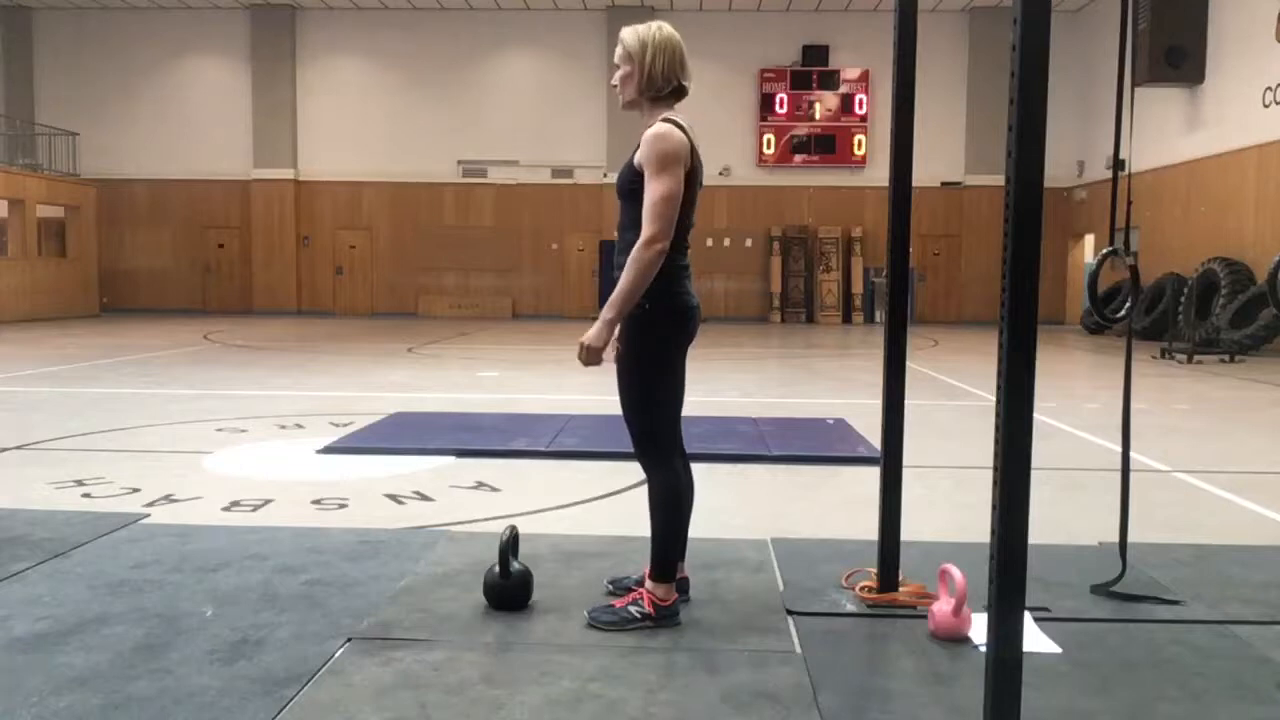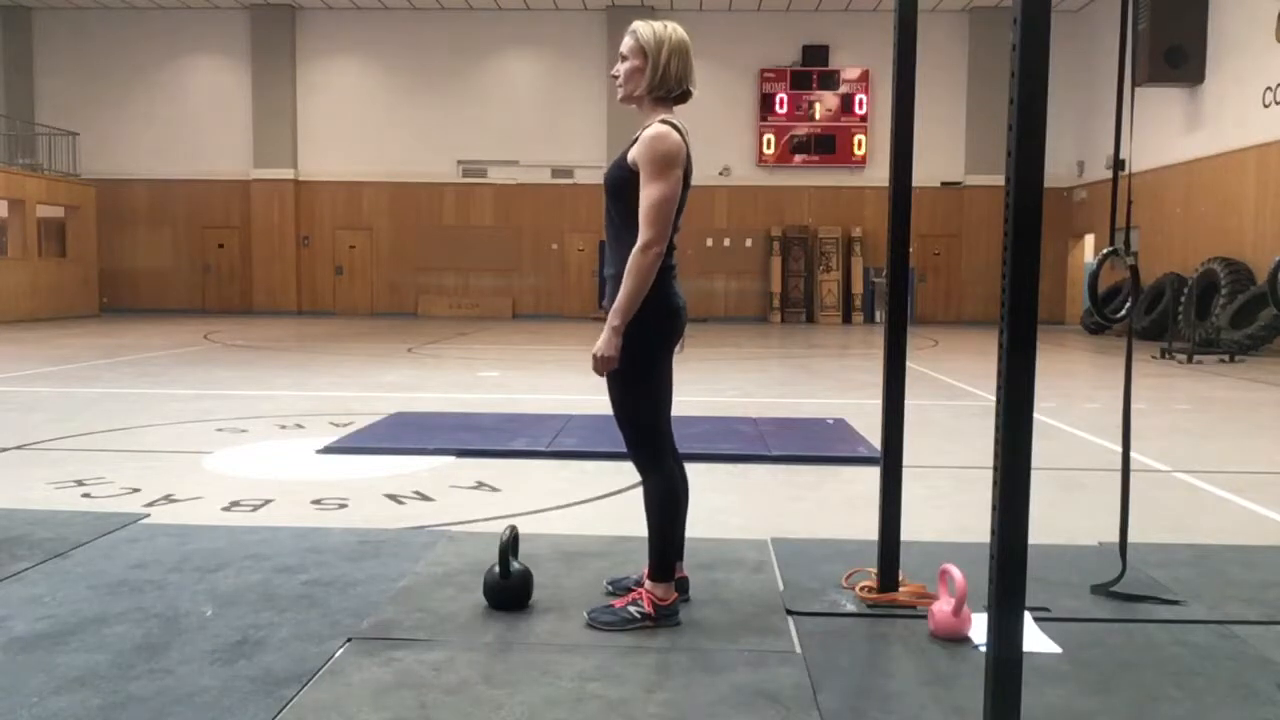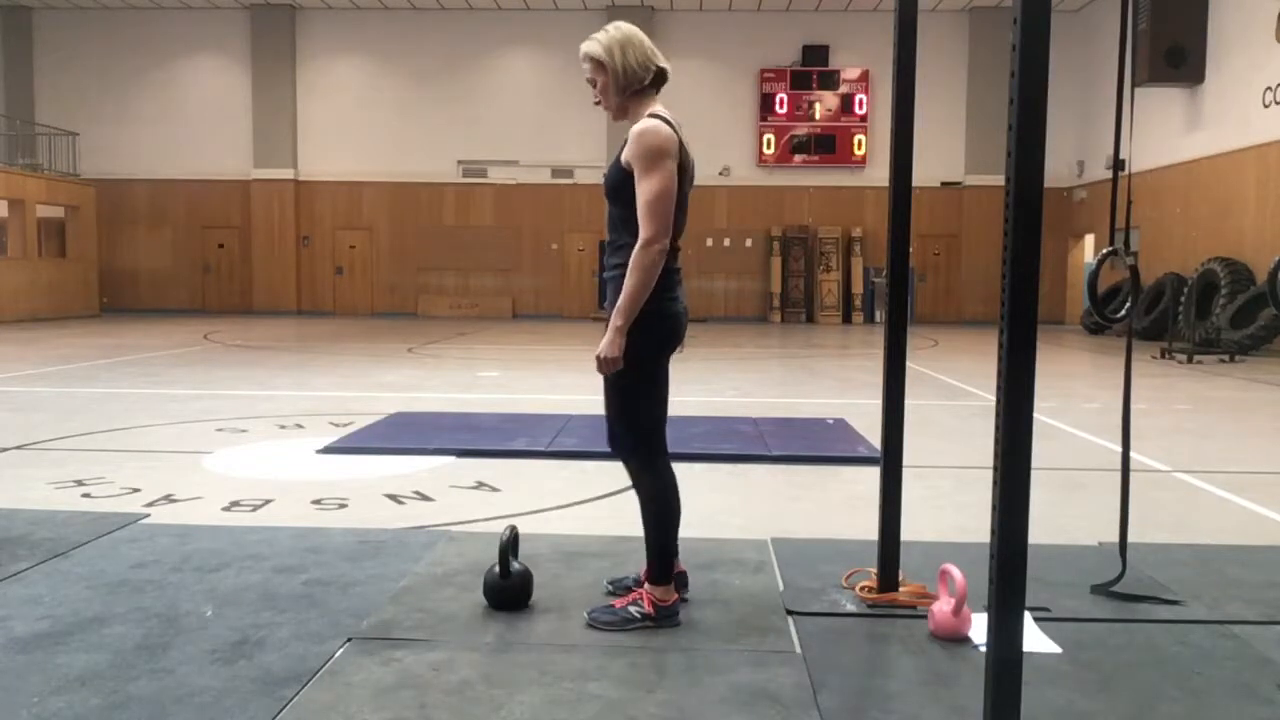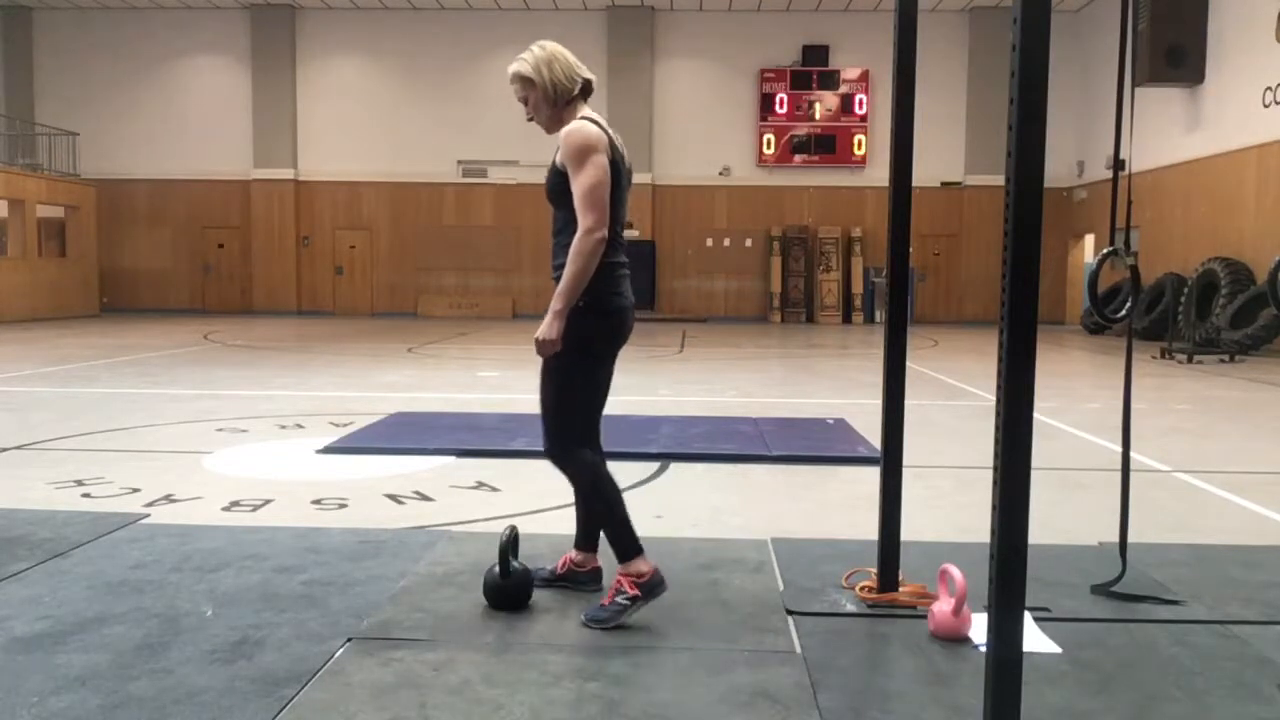
dt=1s
person 1, frame 1
left shoulder: (664, 136)
right shoulder: (665, 134)
left elbow: (653, 242)
left wrist: (606, 321)
left hip: (657, 312)
right hip: (662, 309)
left knee: (658, 451)
right knee: (664, 448)
left ankle: (662, 595)
right ankle: (668, 571)
person 1, frame 2
left shoulder: (660, 137)
right shoulder: (656, 134)
left elbow: (650, 244)
left wrist: (613, 327)
left hip: (643, 314)
right hip: (647, 310)
left knee: (650, 452)
right knee: (657, 449)
left ankle: (659, 595)
right ankle: (668, 572)
person 1, frame 3
left shoulder: (649, 132)
right shoulder: (658, 131)
left elbow: (653, 242)
left wrist: (617, 328)
left hip: (644, 314)
right hip: (651, 309)
left knee: (642, 451)
right knee: (634, 444)
left ankle: (660, 594)
right ankle: (668, 566)
person 1, frame 4
left shoulder: (579, 133)
right shoulder: (596, 135)
left elbow: (591, 232)
left wrist: (555, 312)
left hip: (590, 305)
right hip: (604, 302)
left knee: (565, 442)
right knee: (580, 438)
left ankle: (638, 568)
right ankle: (585, 556)
